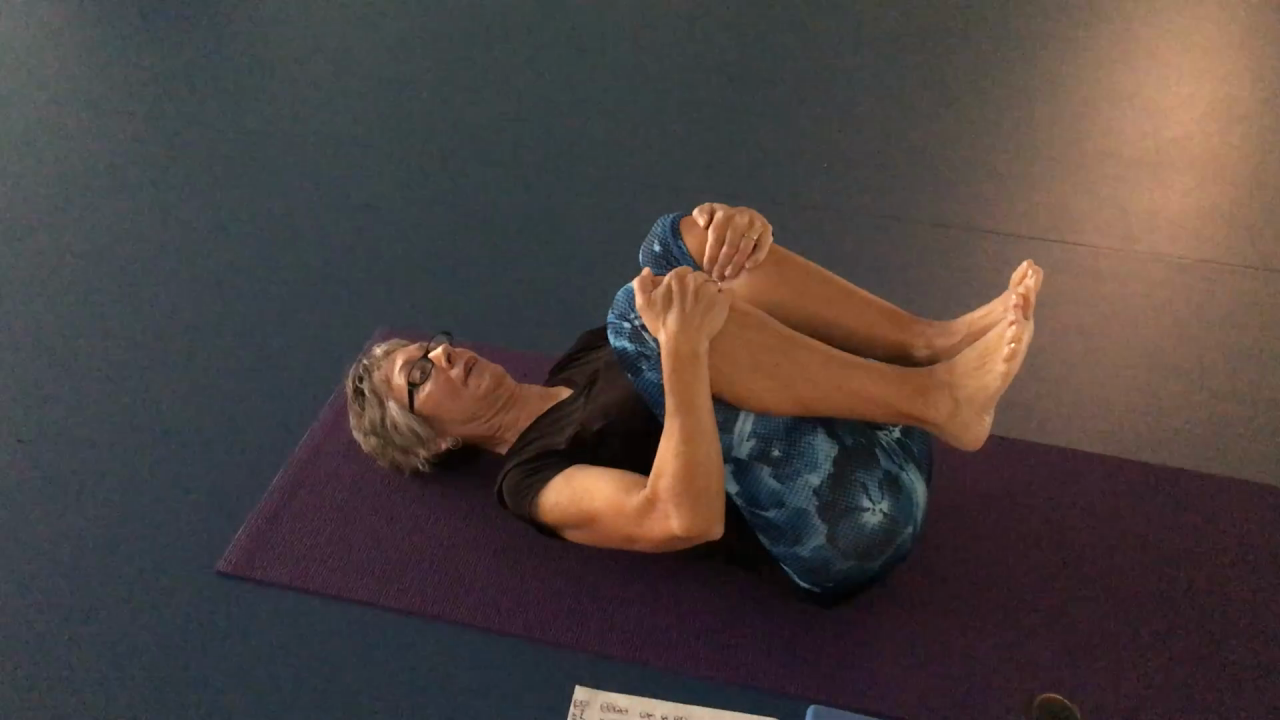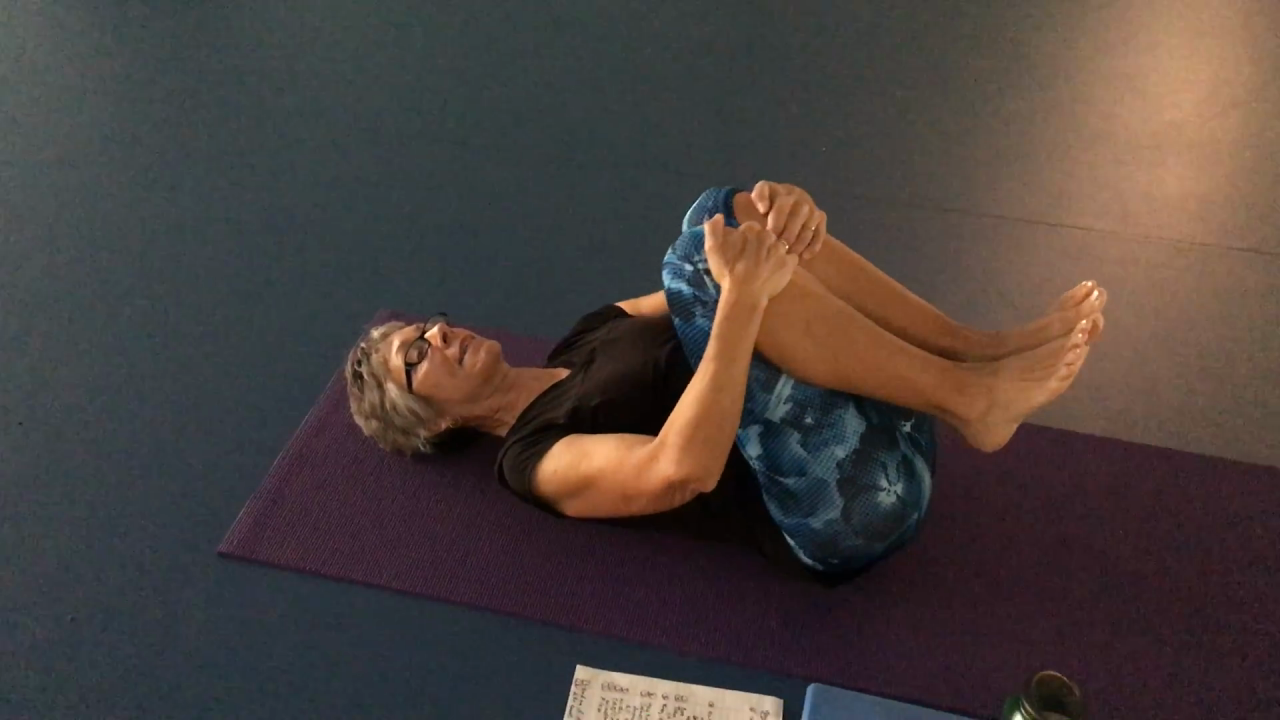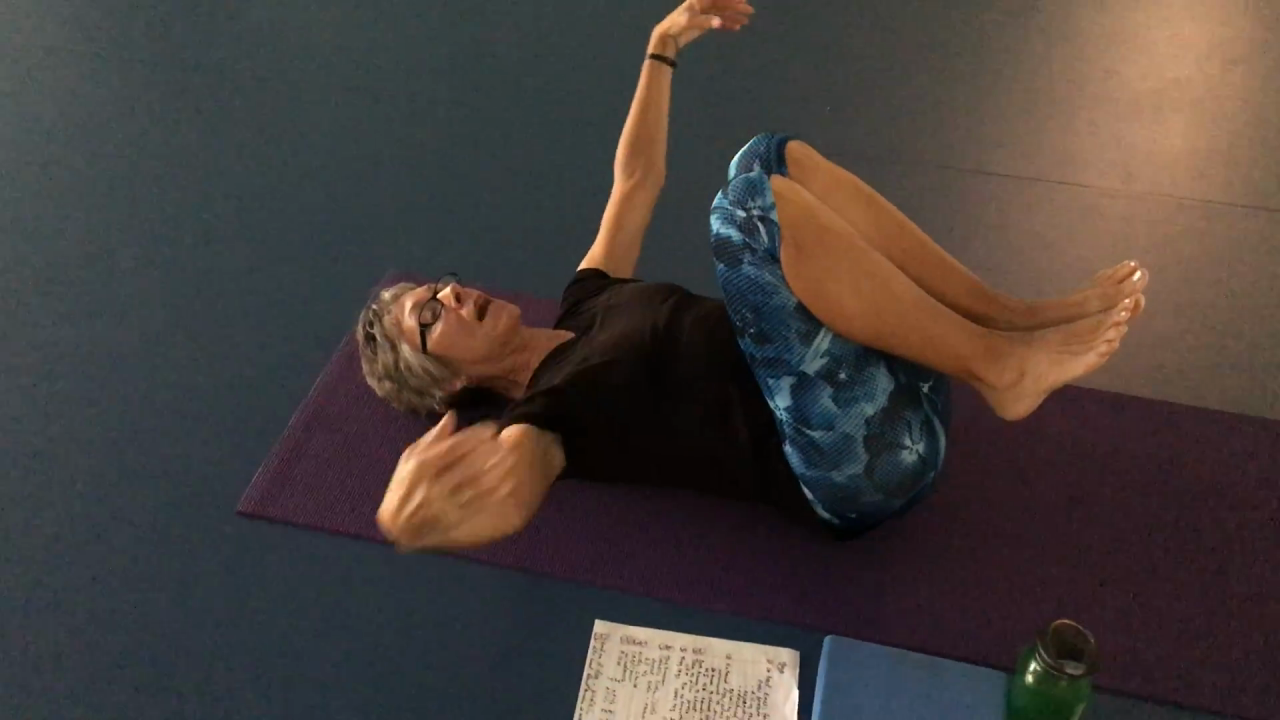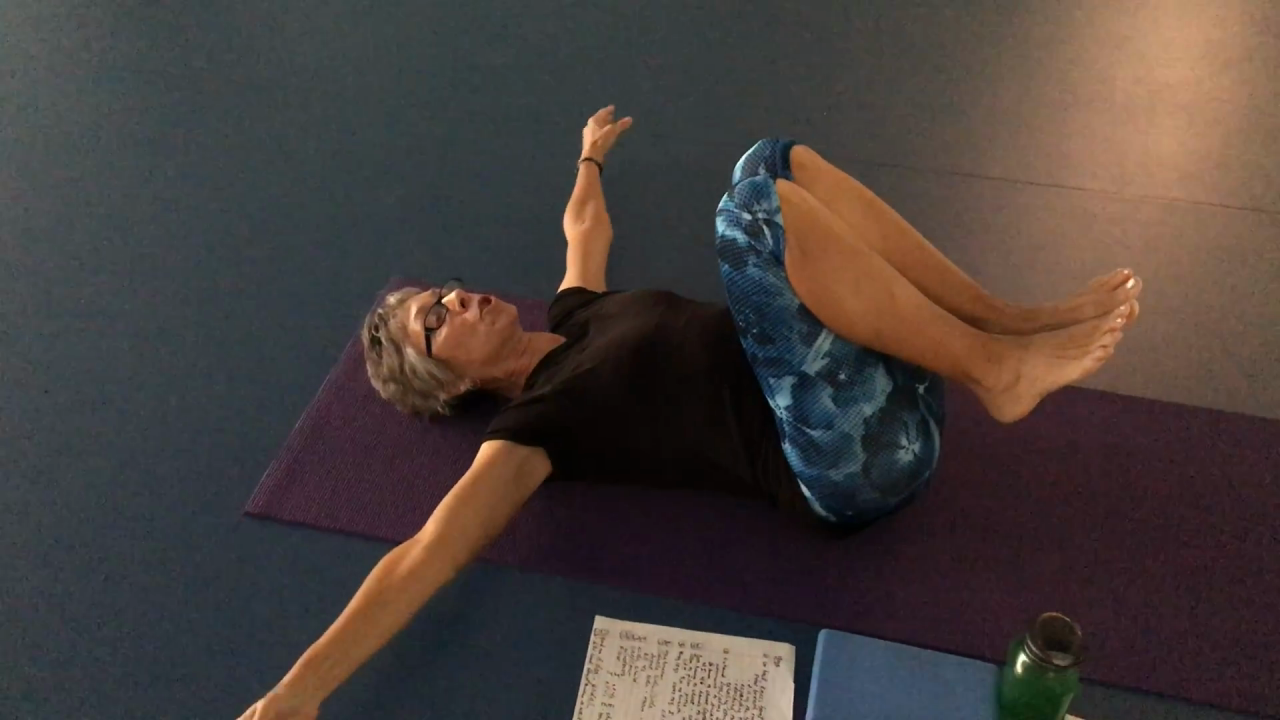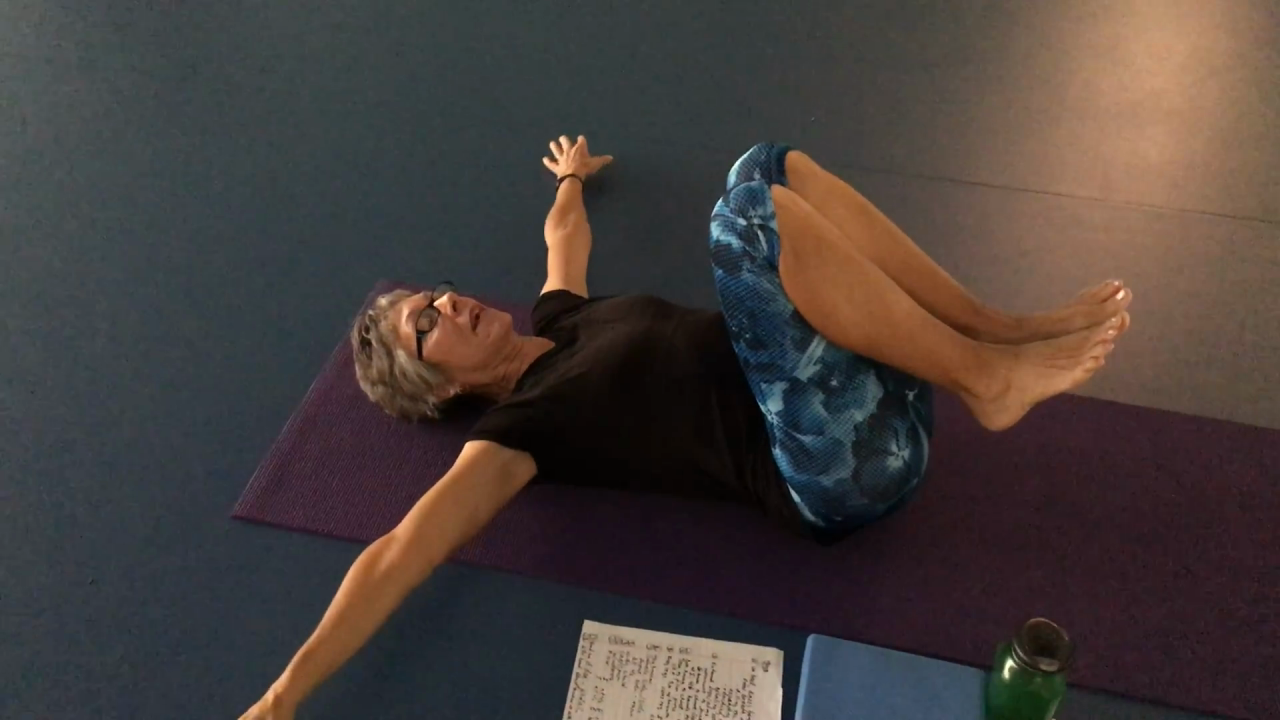
dt=1s
person 1, frame 1
left shoulder: (590, 355)
right shoulder: (534, 481)
left elbow: (740, 290)
right elbow: (689, 520)
left wrist: (740, 228)
right wrist: (681, 346)
left hip: (876, 447)
right hip: (845, 527)
left knee: (683, 242)
right knee: (644, 319)
left ankle: (932, 344)
right ankle: (939, 398)
person 1, frame 2
left shoulder: (589, 333)
right shoulder: (535, 462)
left elbow: (736, 286)
right elbow: (683, 472)
left wrist: (779, 209)
right wrist: (744, 298)
left hip: (882, 438)
right hip: (847, 512)
left knee: (725, 219)
right knee: (703, 262)
left ankle: (977, 350)
right ankle: (971, 397)
person 1, frame 3
left shoulder: (586, 301)
right shoulder: (540, 417)
left elbow: (637, 177)
right elbow: (499, 500)
right wrist: (422, 508)
left hip: (893, 403)
right hip: (856, 468)
left knee: (774, 158)
right knee: (753, 206)
left ankle: (1013, 317)
right ankle: (1001, 368)
person 1, frame 4
left shoulder: (574, 313)
right shoulder: (531, 426)
left elbow: (588, 225)
right elbow: (424, 558)
left hip: (882, 403)
right hip: (851, 462)
left knee: (774, 166)
right knee: (758, 216)
left ankle: (1012, 322)
right ankle: (998, 369)
person 1, frame 5
left shoulder: (557, 321)
right shoulder: (516, 430)
left elbow: (564, 236)
right elbow: (401, 554)
left wrist: (571, 178)
left hip: (872, 407)
right hip: (835, 469)
left knee: (767, 170)
right knee: (752, 217)
left ankle: (1000, 330)
right ankle: (988, 381)
